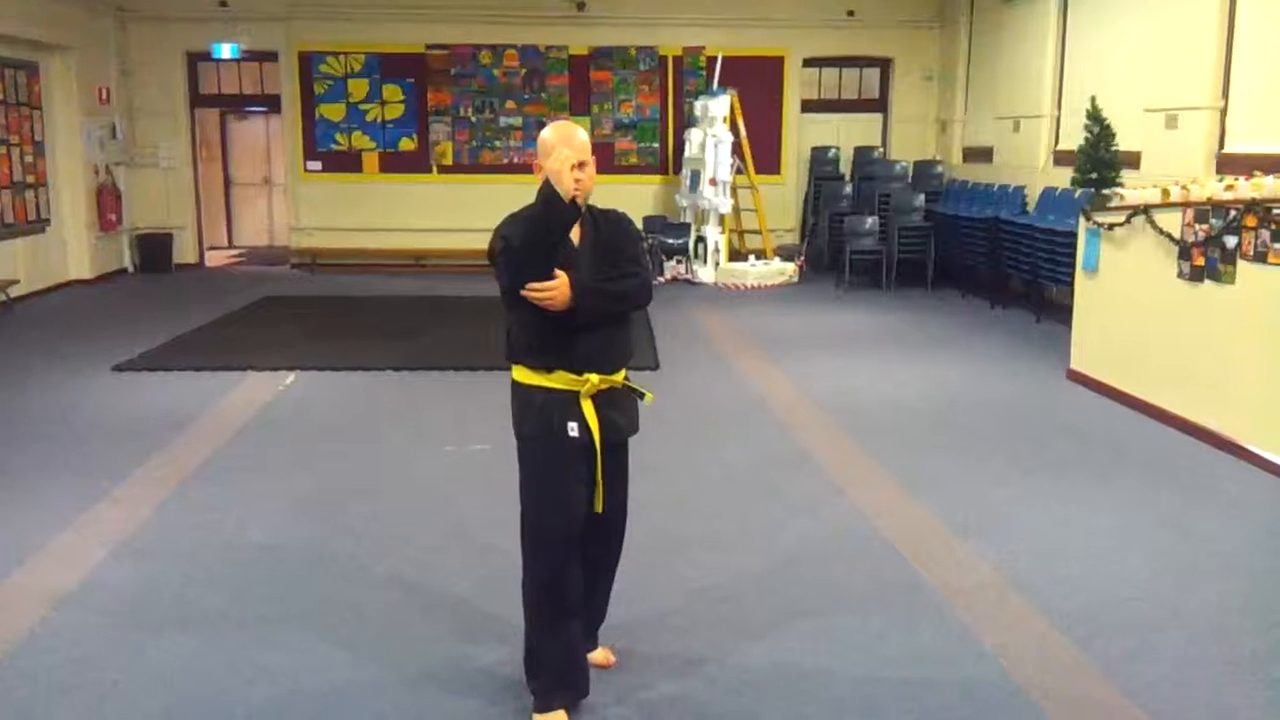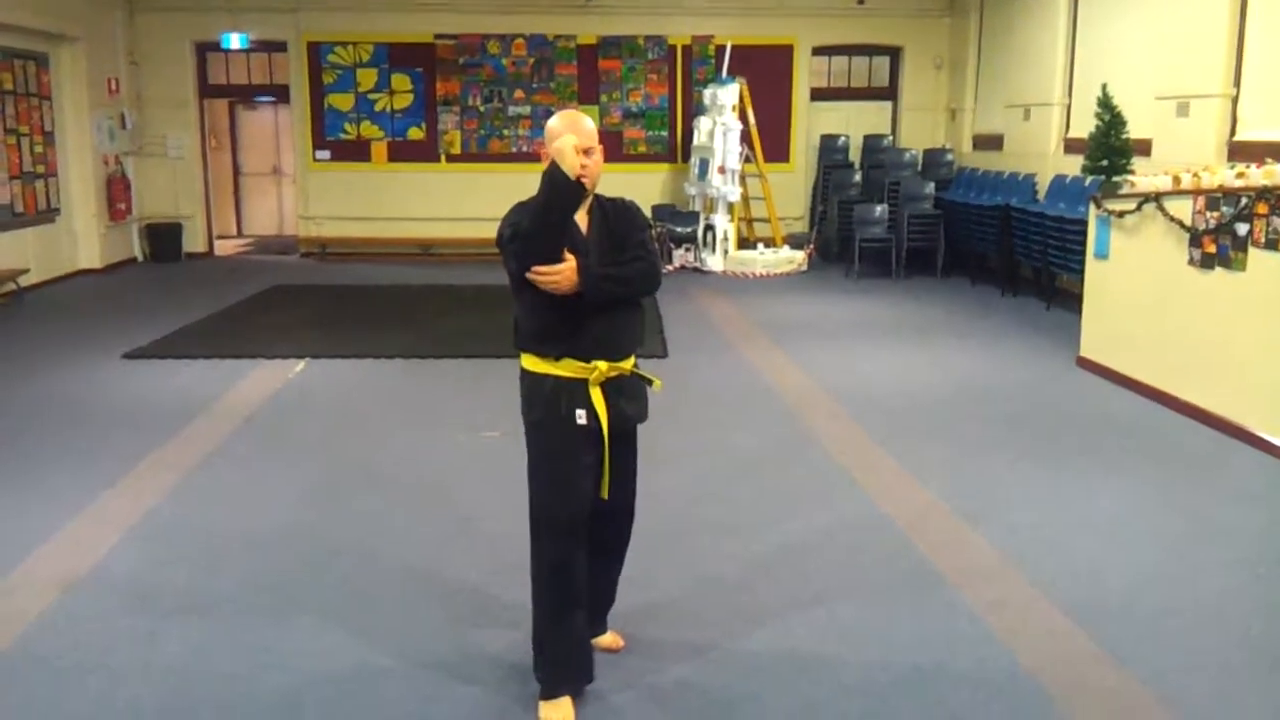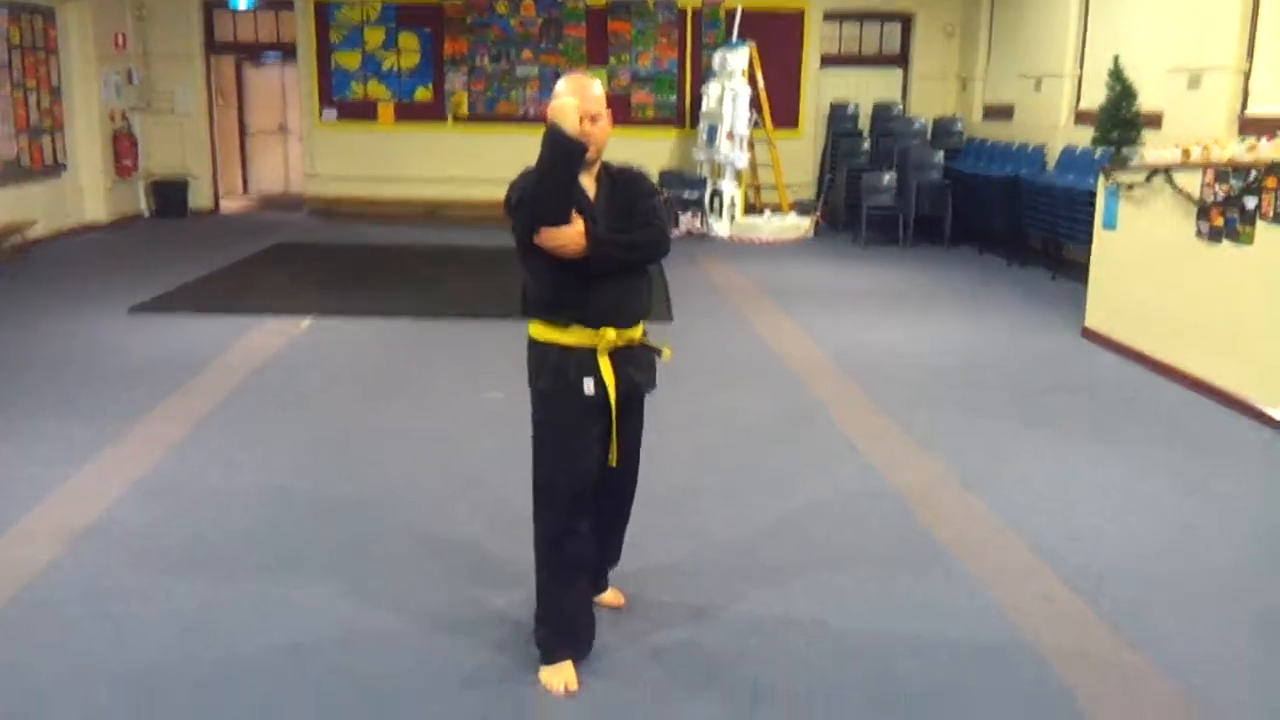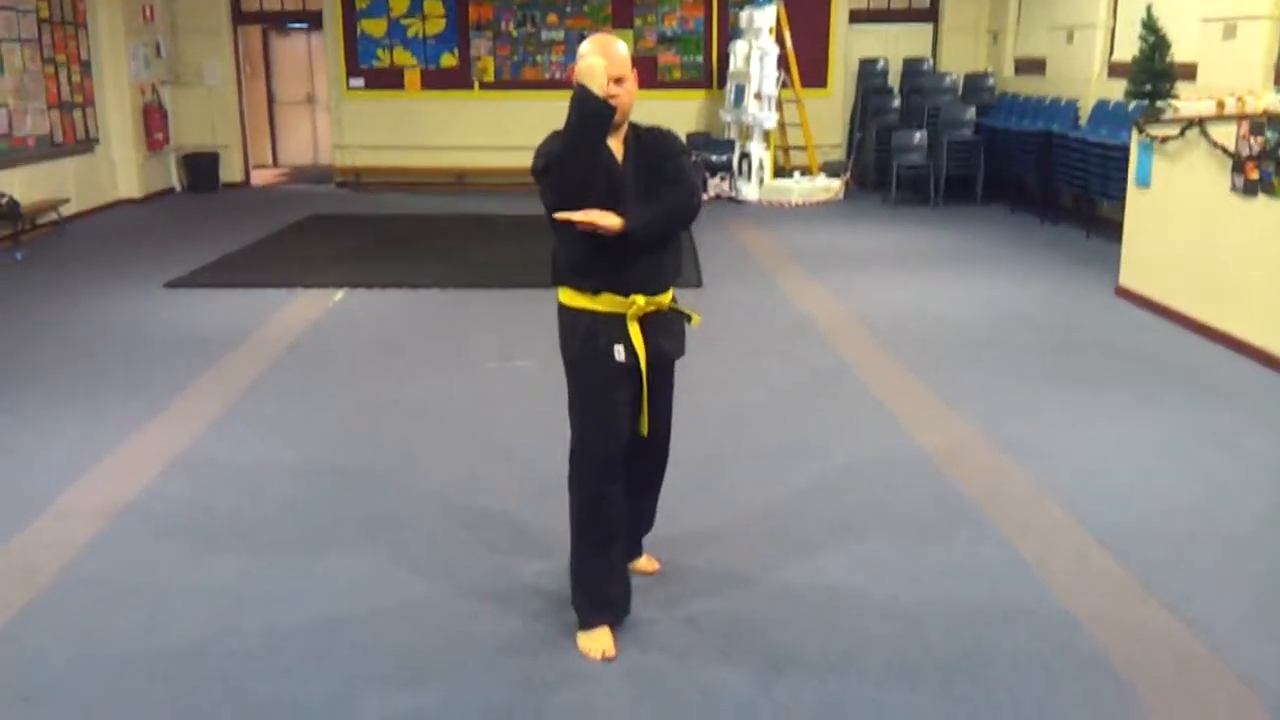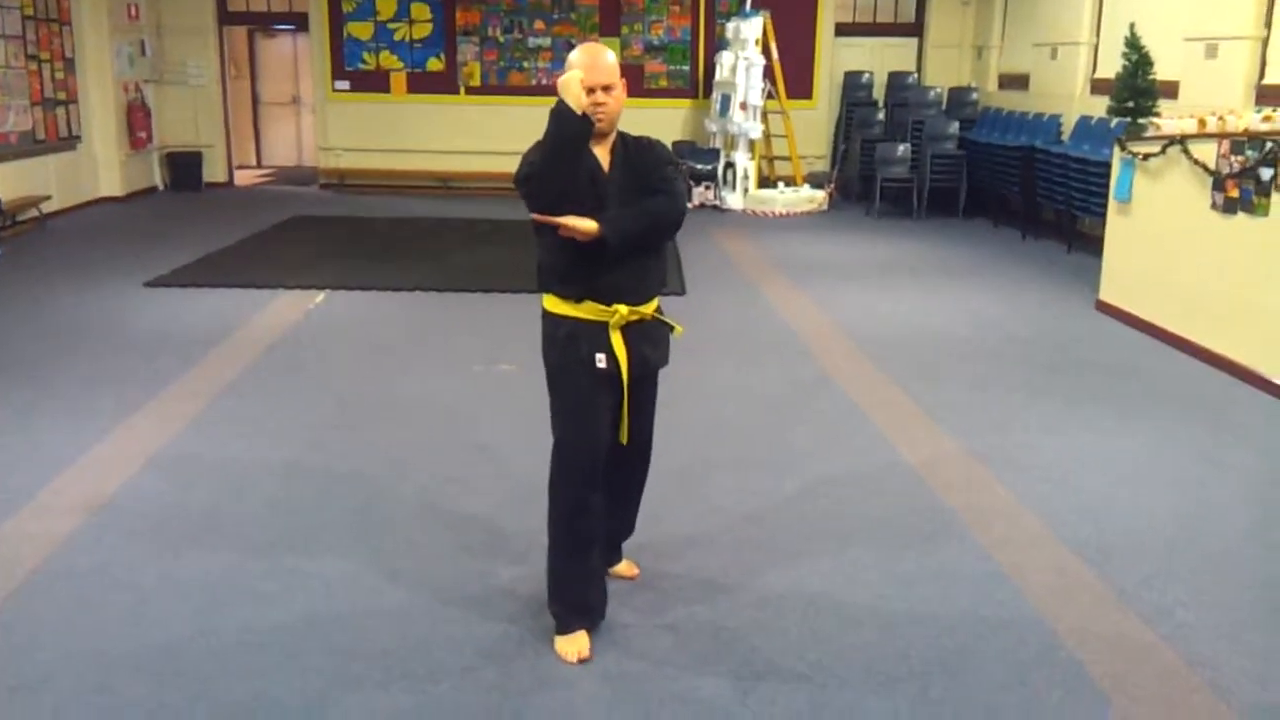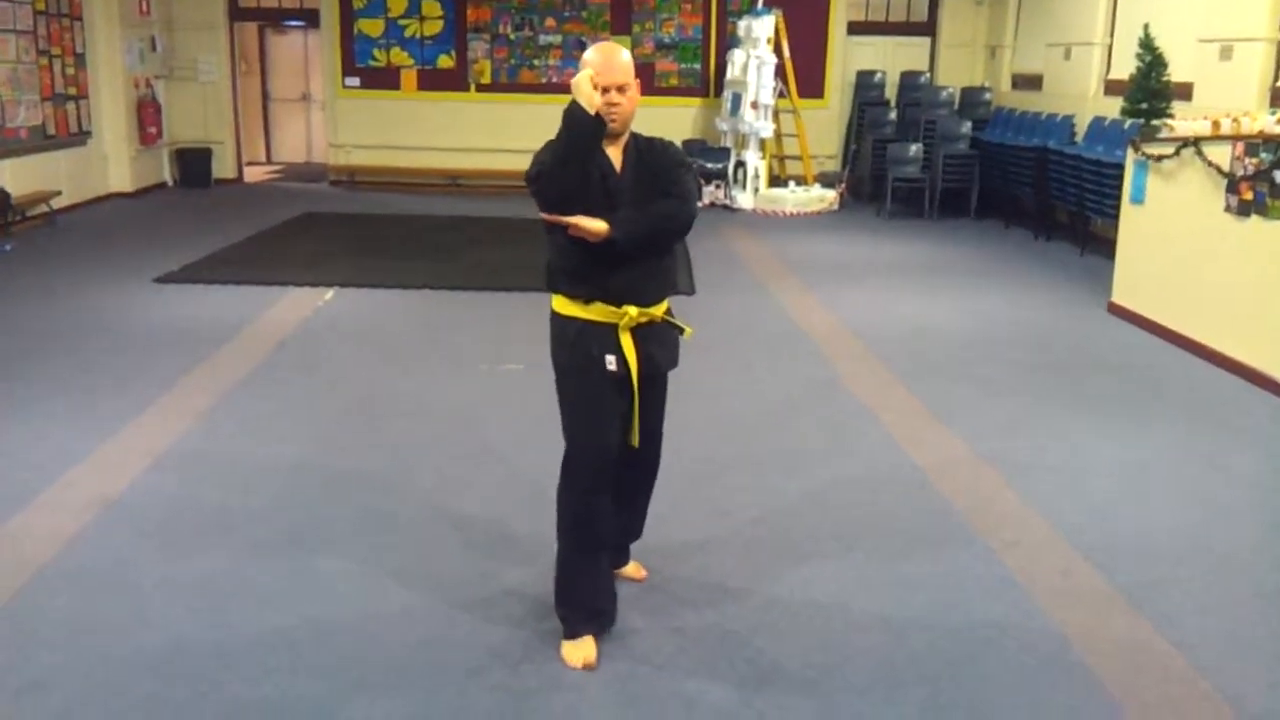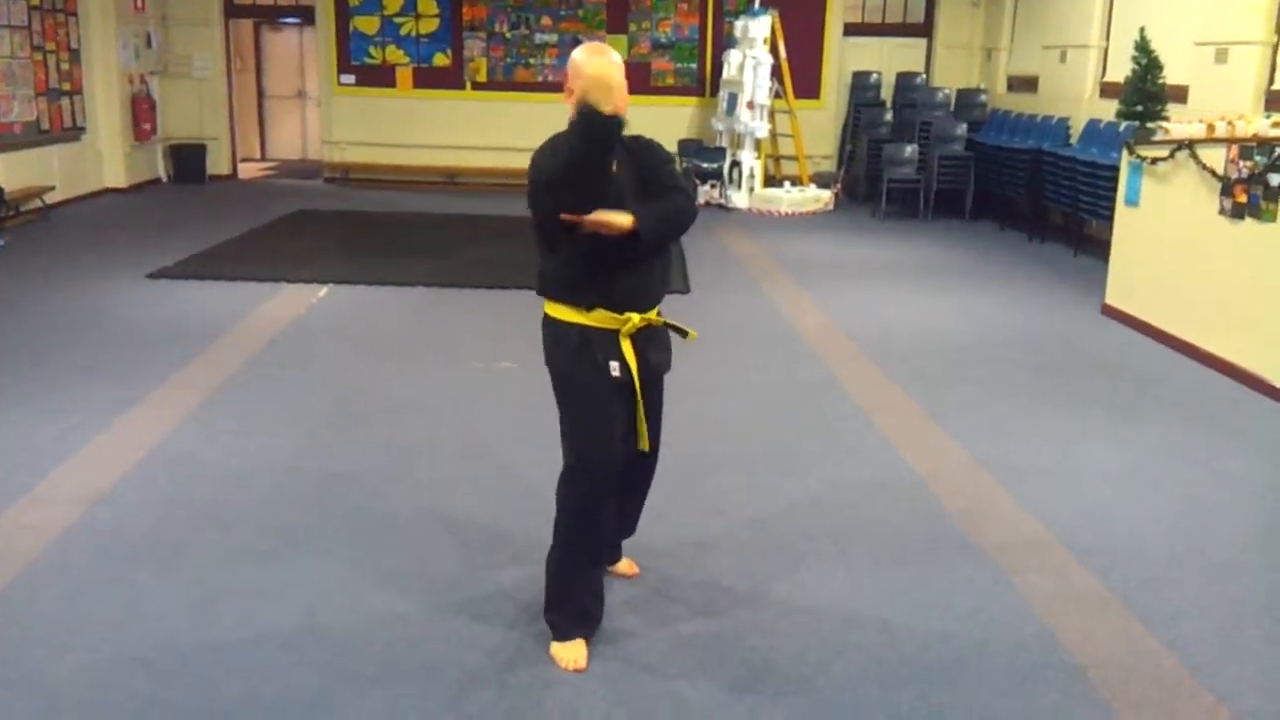
dt=0.5s
person 1, frame 1
left shoulder: (616, 228)
right shoulder: (518, 230)
left elbow: (639, 288)
right elbow: (528, 267)
left wrist: (577, 295)
right wrist: (556, 196)
left hip: (607, 400)
right hip: (545, 404)
left knee: (602, 529)
right knee: (551, 538)
left ankle: (582, 635)
person 1, frame 2
left shoulder: (625, 216)
right shoulder: (526, 219)
left elbow: (648, 274)
right elbow: (536, 254)
left wrist: (584, 279)
right wrist: (560, 178)
left hip: (616, 387)
right hip: (554, 391)
left knee: (611, 516)
right knee: (558, 525)
left ankle: (590, 619)
person 1, frame 3
left shoulder: (633, 185)
right shoulder: (534, 185)
left elbow: (655, 240)
right elbow: (544, 218)
left wrist: (592, 243)
right wrist: (560, 138)
left hip: (624, 354)
right hip: (562, 358)
left knee: (614, 478)
right knee: (563, 491)
left ankle: (592, 576)
right ankle: (560, 640)
person 1, frame 4
left shoulder: (661, 146)
right shoulder: (560, 149)
left elbow: (685, 203)
right elbow: (571, 184)
left wrist: (625, 223)
right wrist: (588, 102)
left hip: (654, 320)
right hip: (593, 325)
left knee: (648, 444)
right knee: (599, 454)
left ankle: (626, 544)
right ankle: (596, 606)
person 1, frame 5
left shoulder: (650, 156)
right shoulder: (549, 155)
left elbow: (669, 213)
right elbow: (544, 195)
left wrist: (600, 229)
right wrist: (567, 114)
left hip: (639, 328)
right hip: (575, 331)
left knee: (629, 450)
right knee: (579, 459)
left ankle: (606, 548)
right ankle: (573, 610)
person 1, frame 6
left shoulder: (663, 158)
right shoulder: (562, 154)
left elbow: (678, 215)
right elbow: (554, 193)
left wrist: (610, 229)
right wrist: (582, 115)
left hip: (647, 329)
right hip: (584, 332)
left knee: (637, 452)
right knee: (590, 460)
left ankle: (613, 550)
right ankle: (581, 615)
person 1, frame 7
left shoulder: (647, 154)
right shoulder: (556, 156)
left elbow: (681, 206)
right elbow: (576, 197)
left wrist: (632, 221)
right wrist: (596, 116)
left hip: (641, 331)
right hip: (581, 336)
left knee: (638, 451)
right knee: (592, 462)
left ankle: (605, 547)
right ankle: (569, 616)
